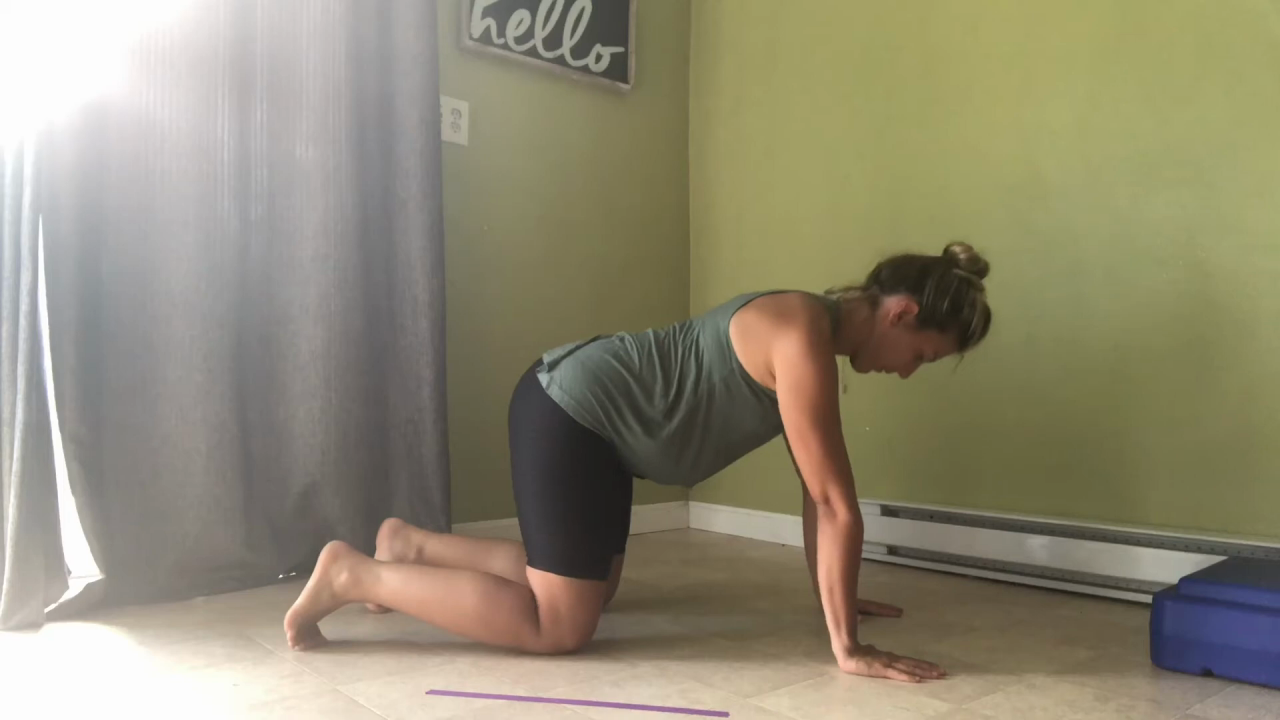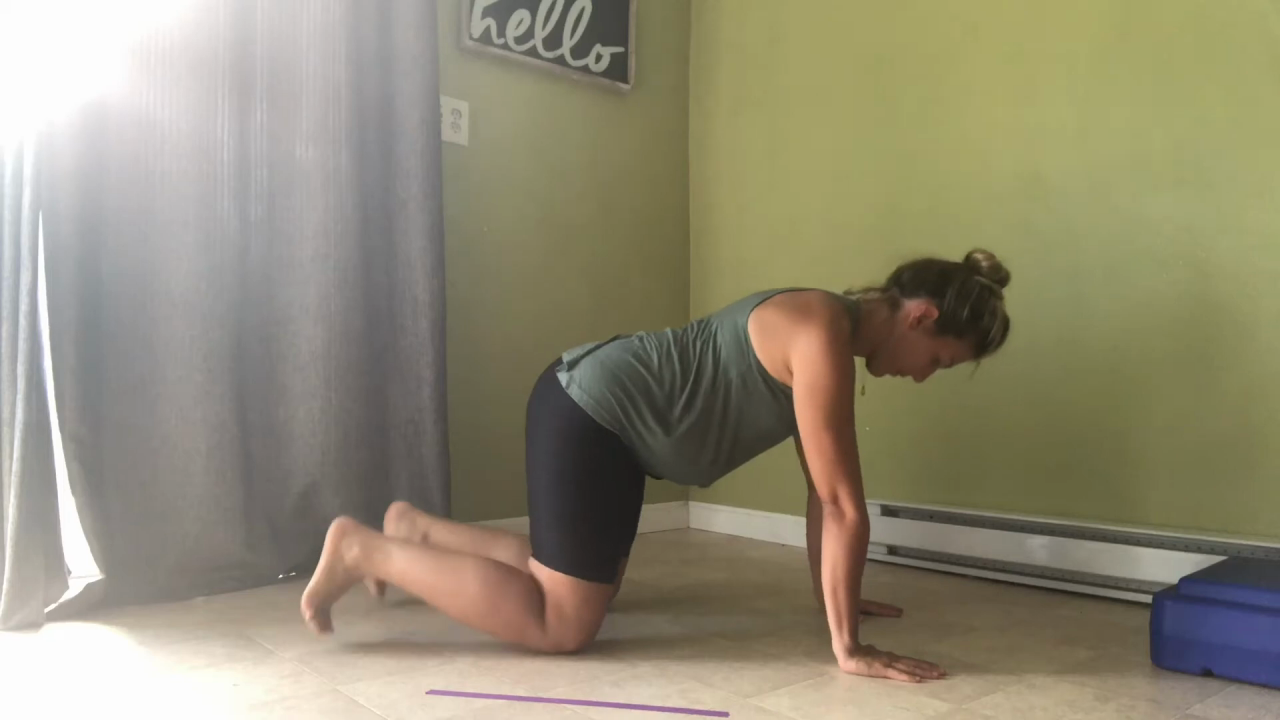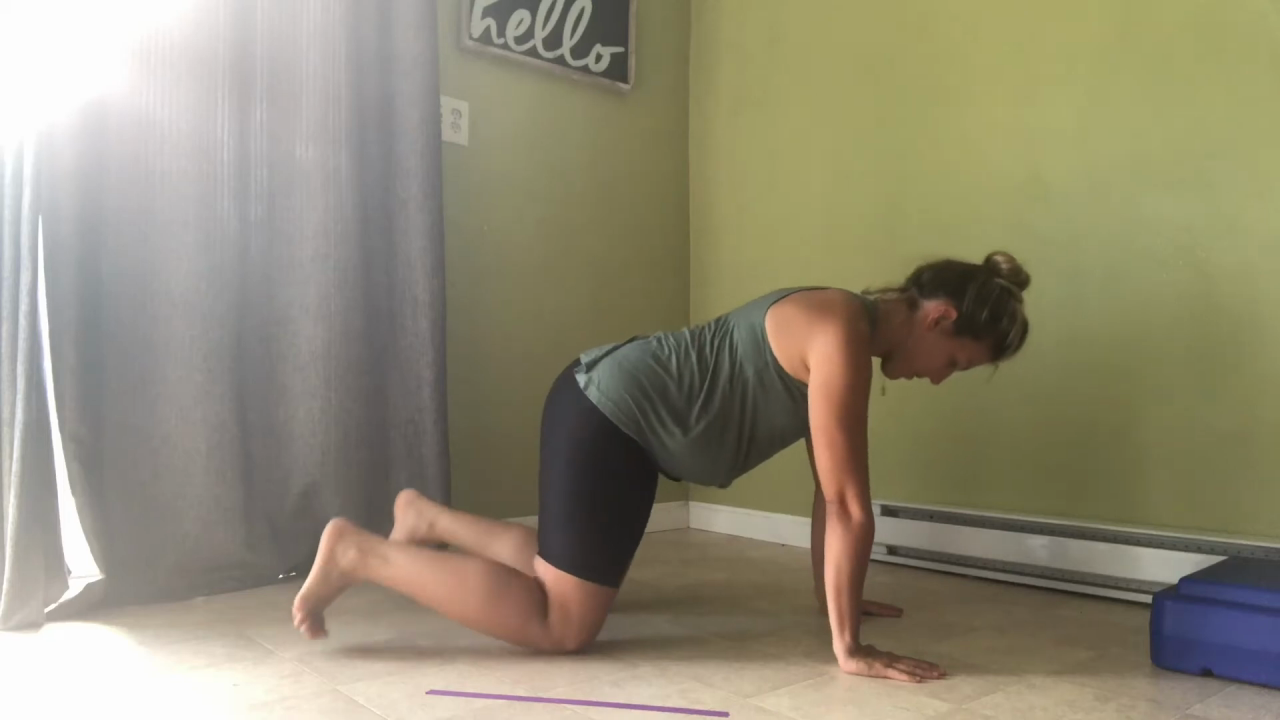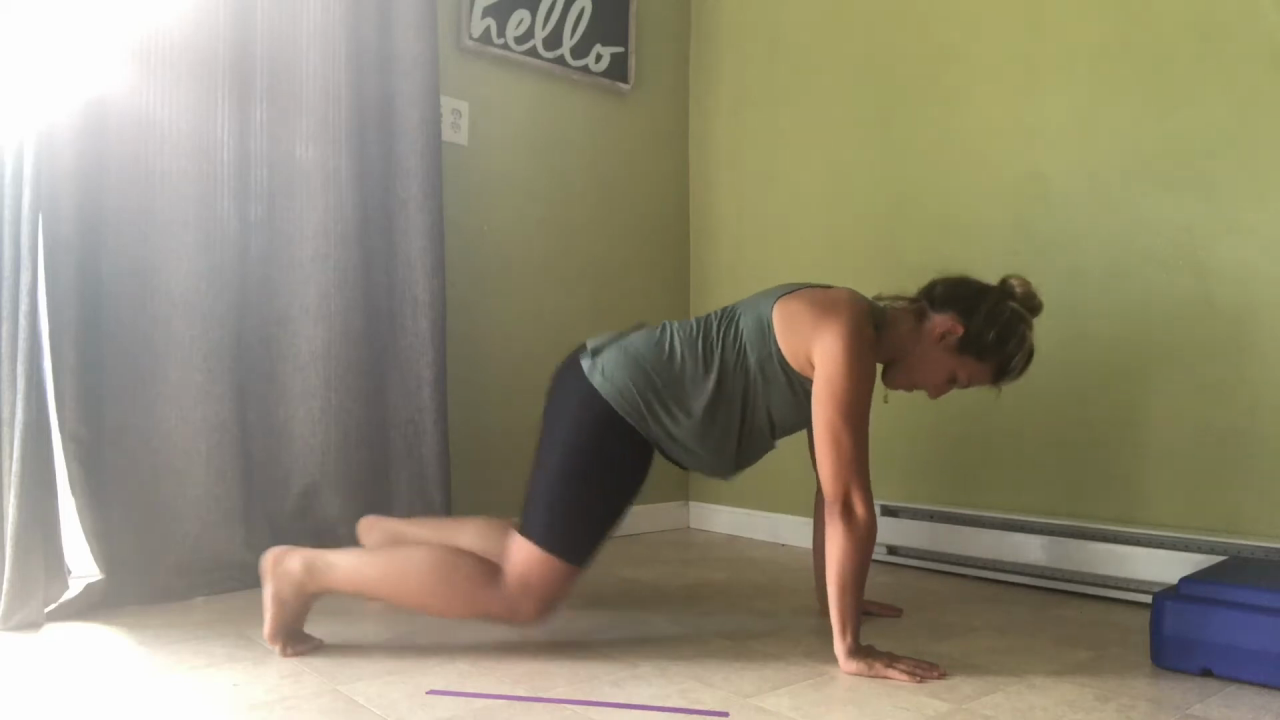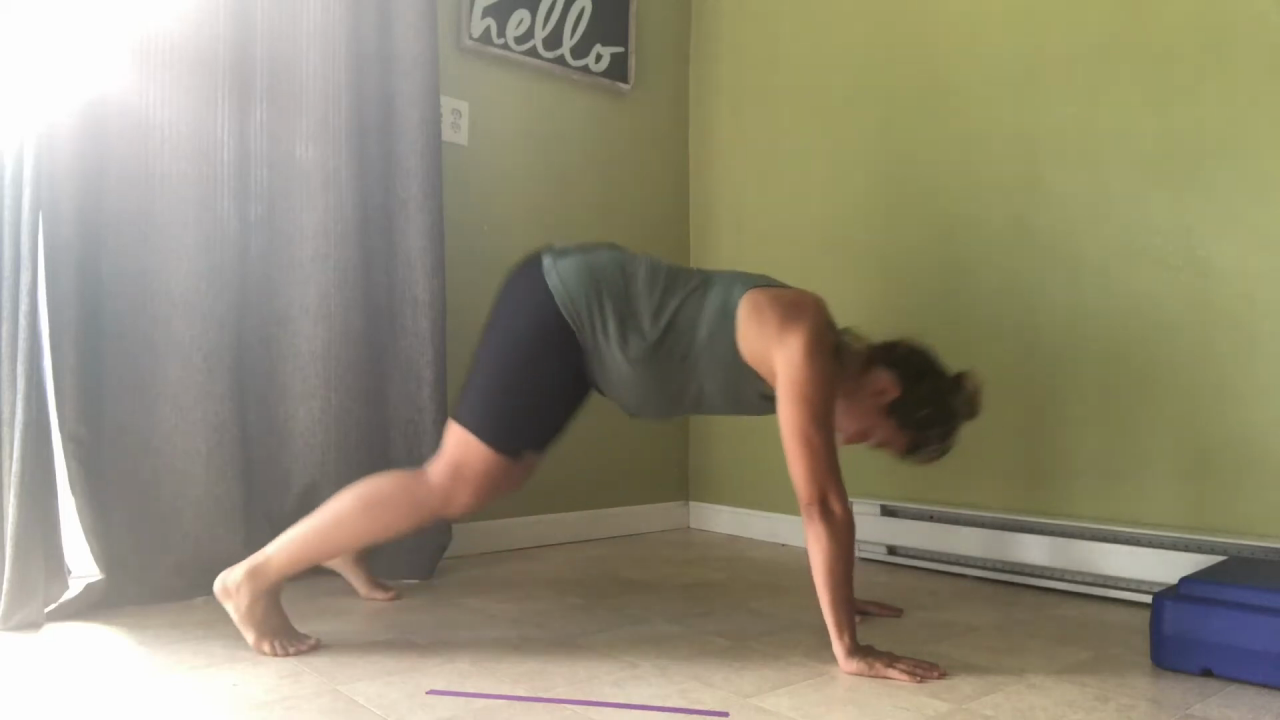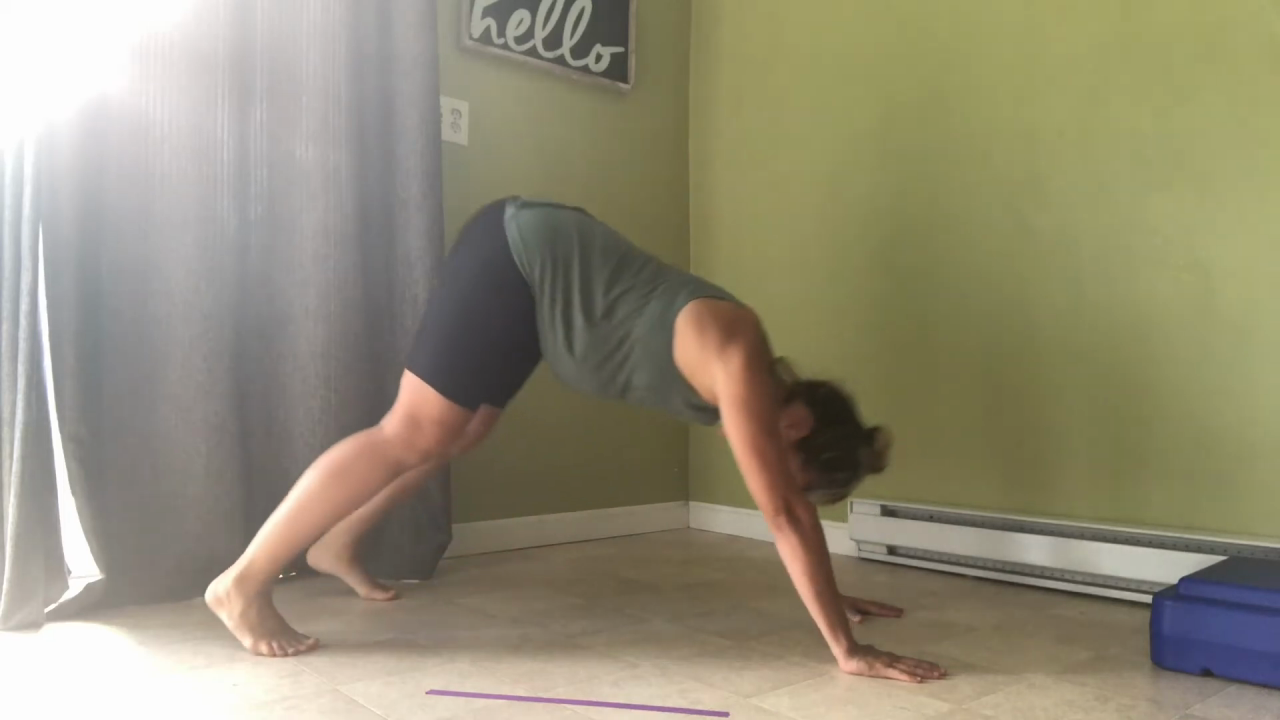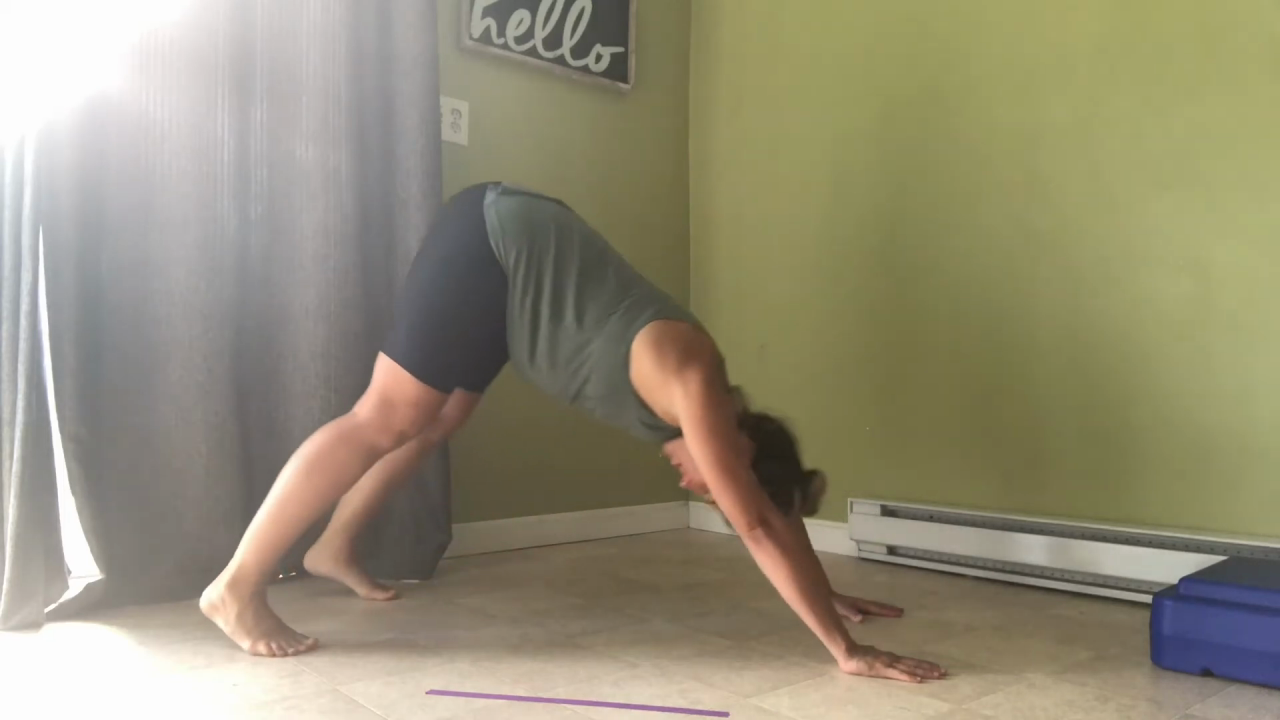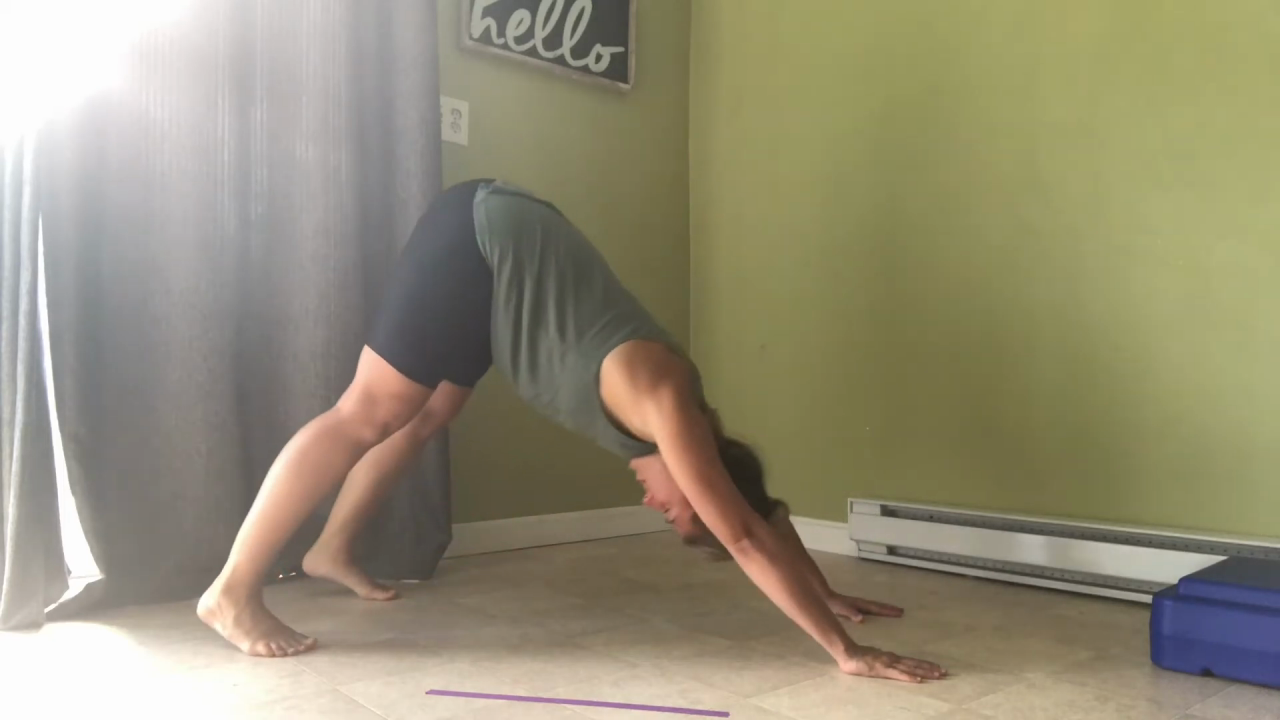
dt=0.3s
person 1, frame 1
left shoulder: (811, 331)
right shoulder: (804, 335)
left elbow: (817, 492)
right elbow: (836, 503)
left wrist: (836, 595)
right wrist: (847, 647)
left hip: (587, 416)
right hip: (569, 413)
left knee: (588, 581)
right knee: (558, 627)
left ankle: (411, 545)
right ankle: (351, 576)
person 1, frame 2
left shoulder: (827, 333)
right shoulder: (823, 333)
left elbow: (821, 492)
right elbow: (842, 503)
left wrist: (833, 596)
right wrist: (847, 646)
left hip: (603, 417)
right hip: (588, 411)
left knee: (585, 583)
right knee: (560, 626)
left ankle: (416, 530)
right ankle: (365, 546)
person 1, frame 3
left shoulder: (841, 331)
right shoulder: (843, 332)
left elbow: (828, 493)
right elbow: (846, 503)
left wrist: (841, 598)
right wrist: (848, 646)
left hip: (615, 414)
right hip: (608, 414)
left knee: (570, 574)
right knee: (561, 626)
left ankle: (428, 518)
right ankle: (359, 554)
person 1, frame 4
left shoulder: (854, 342)
right shoulder: (847, 333)
left elbow: (831, 495)
right elbow: (848, 504)
left wrist: (835, 596)
right wrist: (848, 646)
left hip: (623, 396)
right hip: (612, 395)
left knee: (539, 555)
right knee: (521, 596)
left ankle: (388, 534)
right ankle: (300, 570)
person 1, frame 5
left shoulder: (811, 357)
right shoulder: (807, 342)
left elbow: (819, 502)
right elbow: (822, 505)
left wrist: (838, 597)
right wrist: (848, 648)
left hip: (579, 314)
right hip: (565, 304)
left knee: (494, 473)
right knee: (454, 483)
left ankle: (343, 542)
right ankle: (254, 578)
person 1, frame 6
left shoulder: (755, 383)
right shoulder: (734, 361)
left elbow: (790, 501)
right elbow: (784, 514)
left wrist: (832, 597)
right wrist: (847, 648)
left hip: (534, 262)
right hip: (515, 256)
left knee: (458, 433)
right knee: (410, 435)
left ankle: (336, 546)
right ankle: (242, 585)
person 1, frame 7
left shoulder: (702, 402)
right shoulder: (692, 384)
left elbow: (771, 512)
right elbow: (757, 526)
left wrist: (829, 598)
right wrist: (844, 649)
left hip: (510, 249)
right hip: (490, 241)
left knee: (436, 420)
right knee: (384, 421)
left ankle: (334, 549)
right ankle: (236, 588)
person 1, frame 8
left shoulder: (678, 413)
right shoulder: (659, 402)
left elbow: (759, 514)
right elbow: (744, 536)
left wrist: (828, 596)
right wrist: (843, 649)
left hip: (500, 246)
right hip: (478, 238)
left knee: (425, 414)
right knee: (367, 416)
left ankle: (332, 550)
right ankle: (232, 593)
